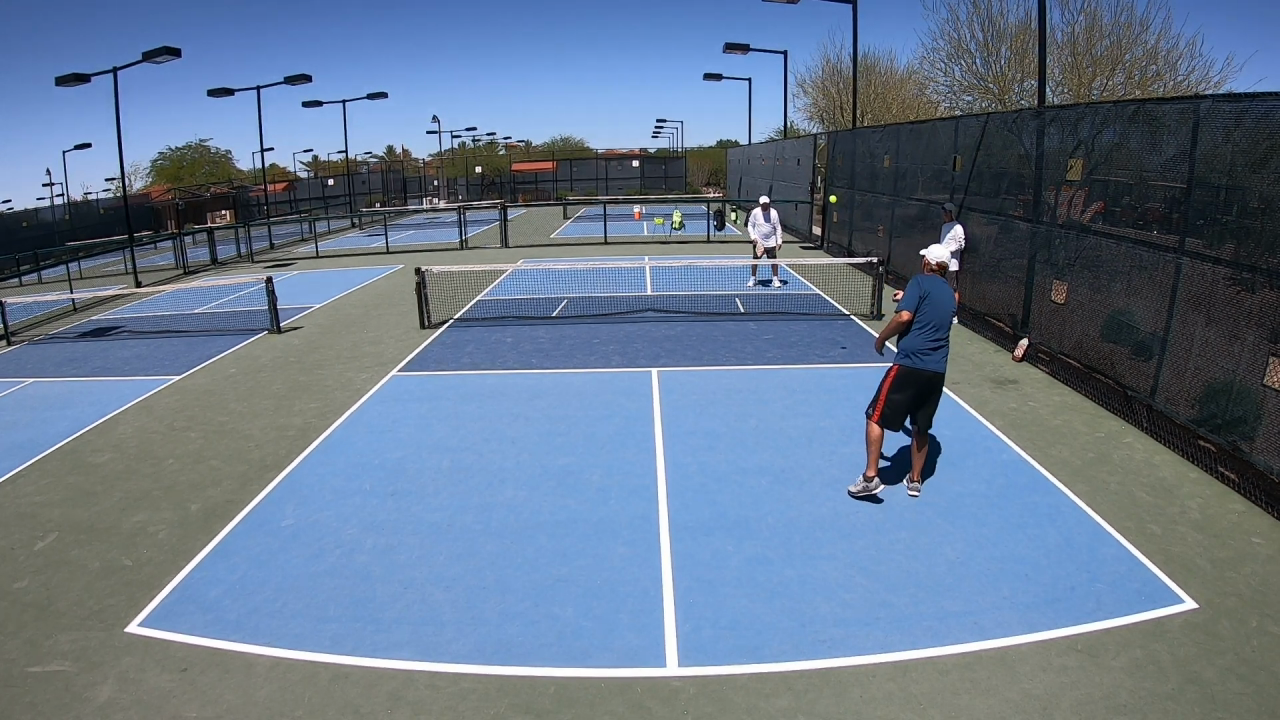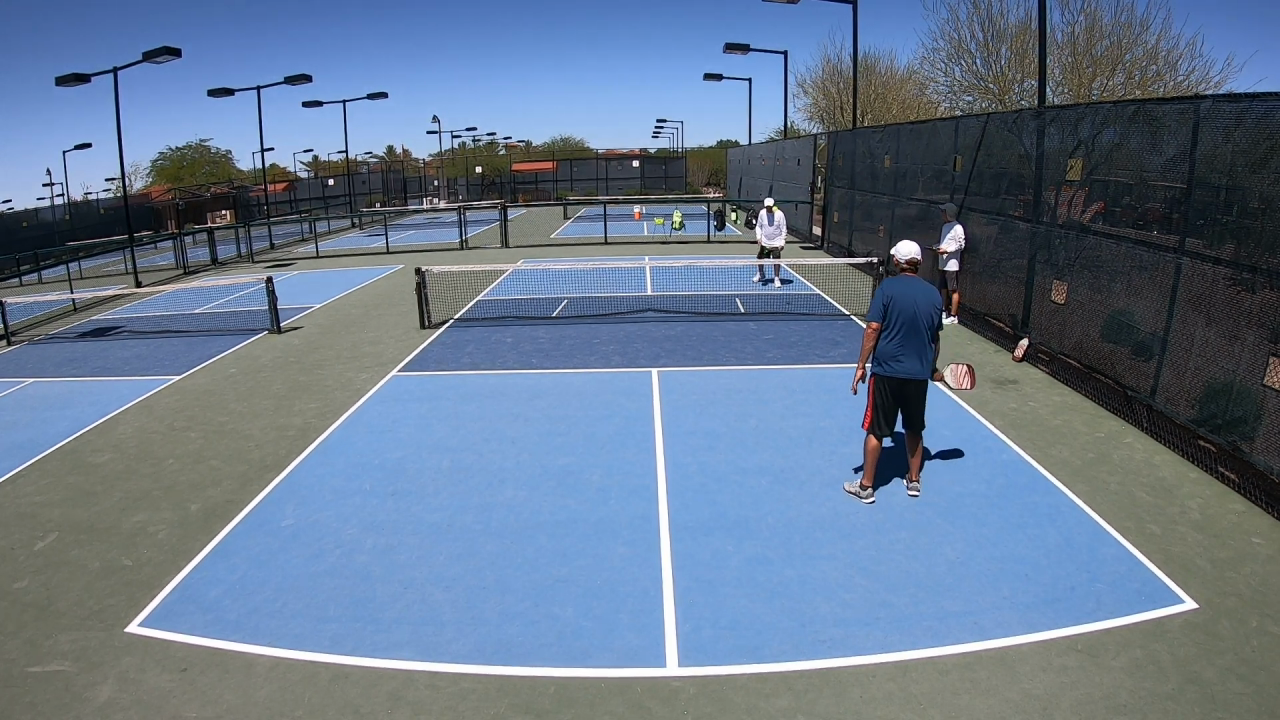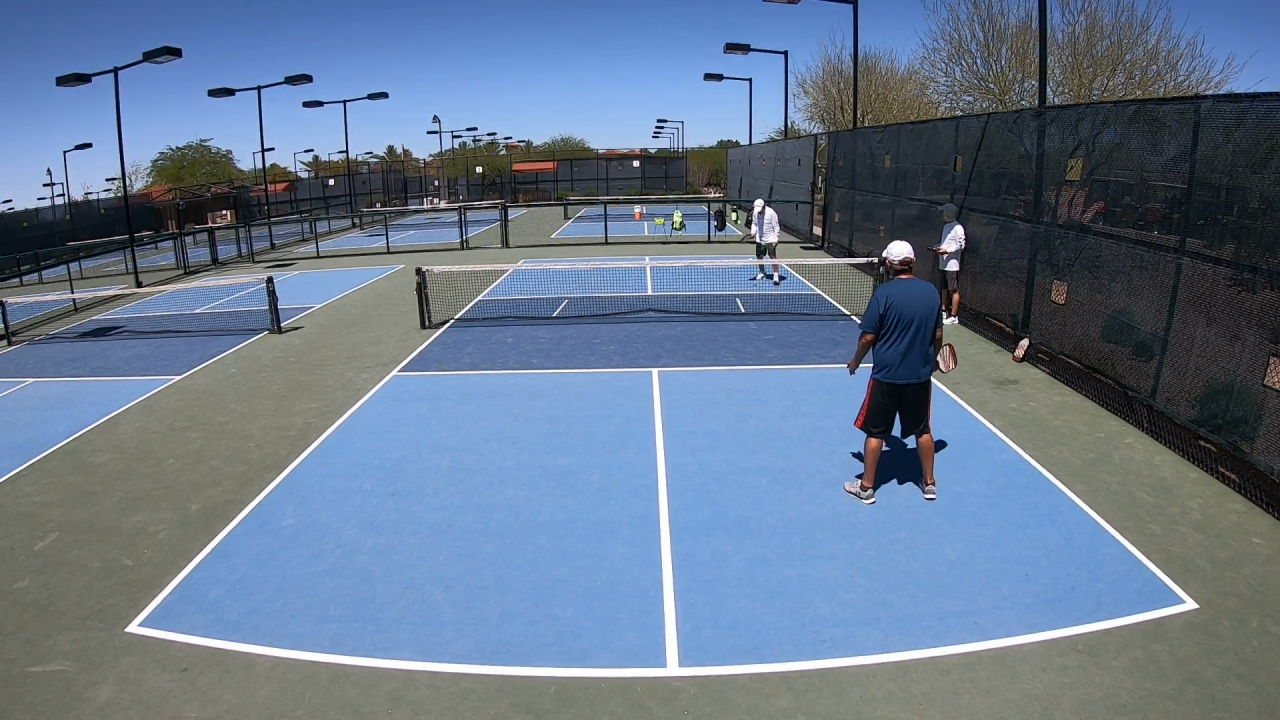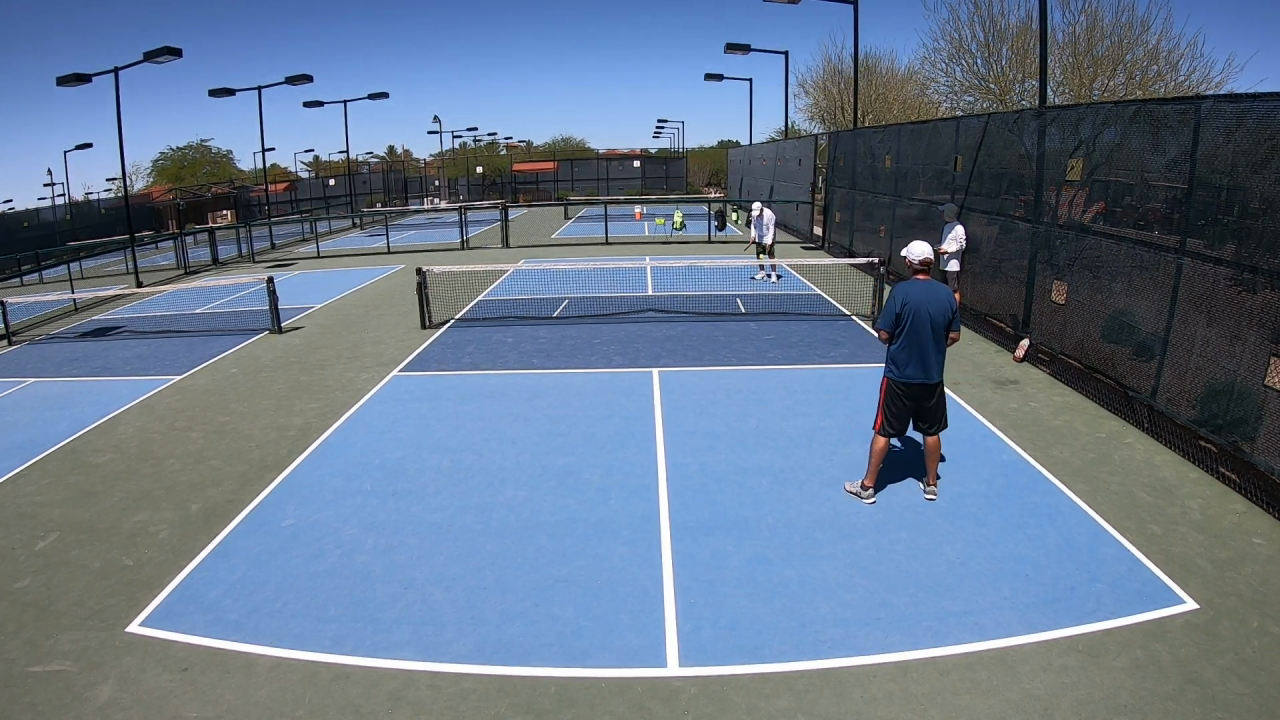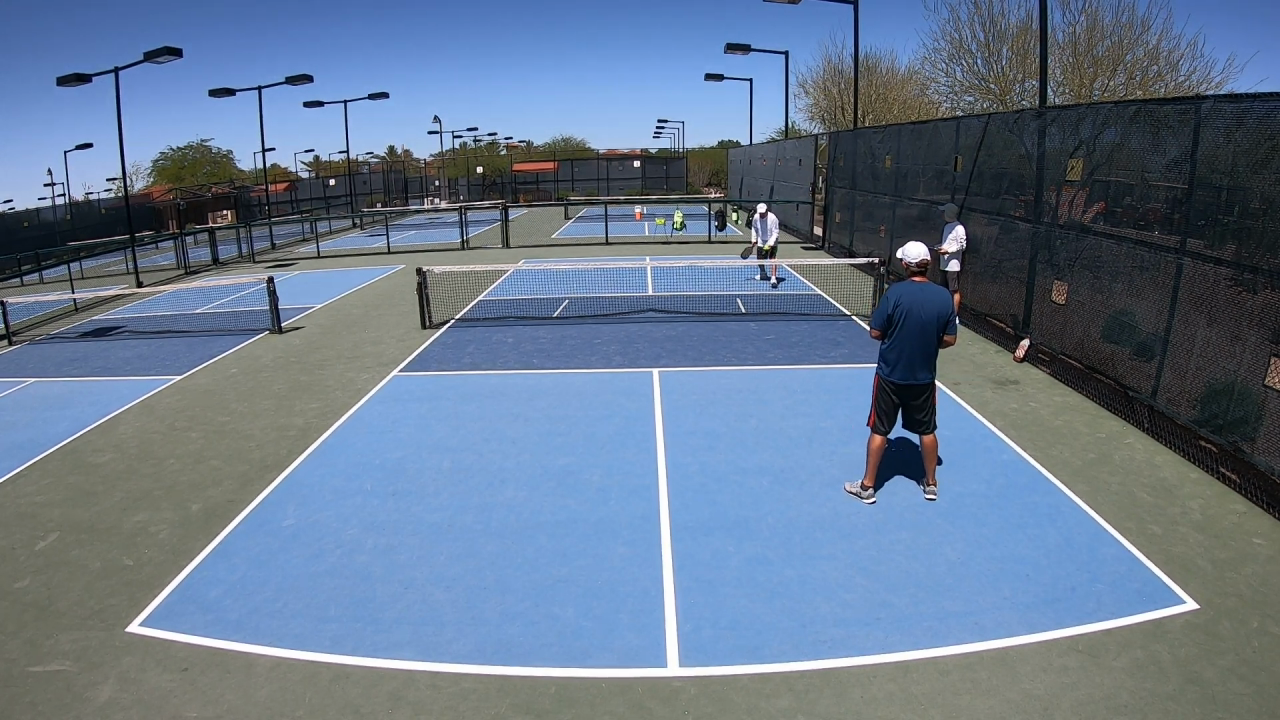
dt=0.5s
person 1, frame 1
left shoulder: (920, 282)
right shoulder: (949, 293)
left elbow: (904, 317)
left wrist: (881, 338)
left hip: (910, 364)
right hip: (937, 370)
left knee: (876, 417)
right knee: (921, 426)
left ankle: (870, 477)
right ankle: (915, 480)
person 1, frame 2
left shoulder: (888, 287)
right shoulder: (933, 294)
left elbow: (873, 329)
right elbow: (935, 337)
left wrist: (861, 366)
right wrist: (932, 368)
left hip: (887, 371)
right hip: (919, 373)
left knee: (875, 430)
right knee: (914, 428)
left ankle: (866, 486)
right ankle: (913, 480)
person 1, frame 3
left shoulder: (884, 292)
right shoulder: (930, 291)
left elbow: (868, 337)
right elbow: (938, 334)
left wrist: (855, 361)
right wrist: (930, 358)
left hip: (887, 375)
right hip: (920, 375)
left knee: (875, 431)
right knee: (922, 430)
left ankle: (866, 487)
right ankle: (929, 483)
person 1, frame 4
left shoulder: (901, 291)
right shoulder: (946, 293)
left elbow: (884, 335)
right elbow: (954, 336)
left hip: (899, 375)
right hip: (932, 376)
left knee: (884, 431)
right knee: (931, 431)
left ankle: (867, 486)
right ankle: (931, 484)
person 1, frame 5
left shoulder: (895, 292)
right shoulder: (943, 296)
left elbow: (875, 333)
right elbow: (949, 339)
left hip: (890, 374)
right hip: (924, 376)
left knee: (879, 430)
right knee: (926, 430)
left ankle: (867, 486)
right ankle: (930, 483)
